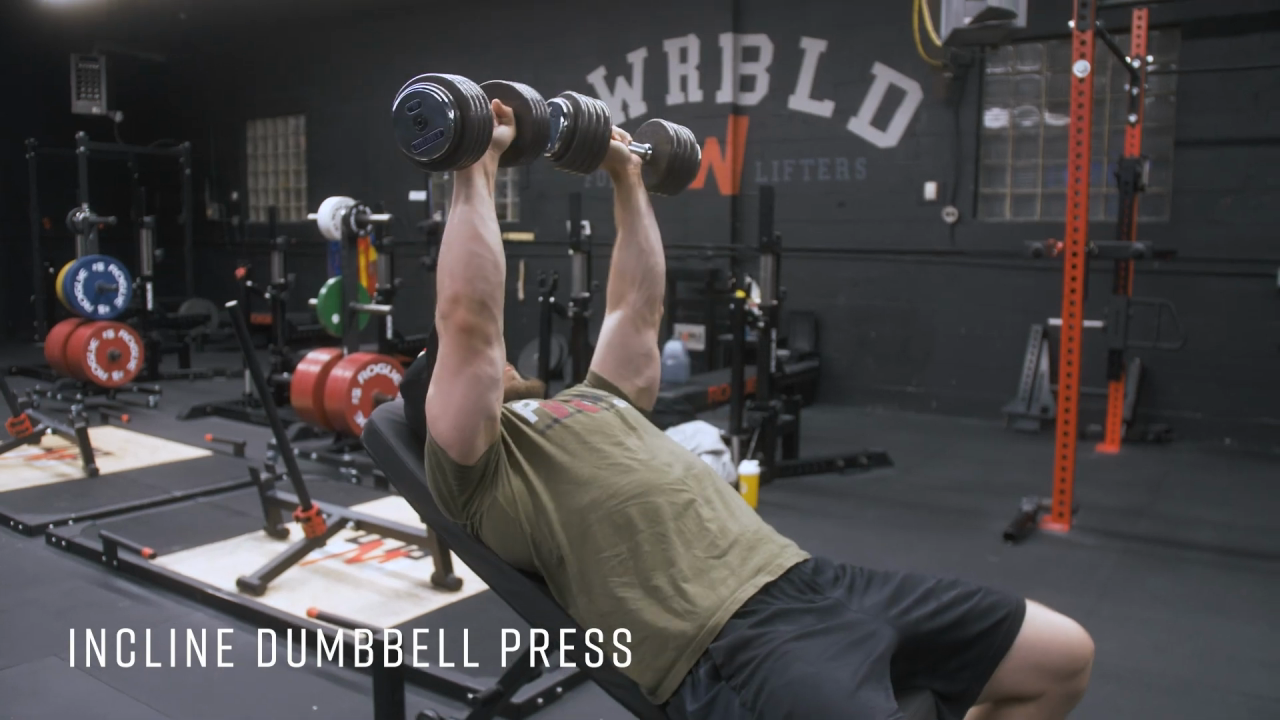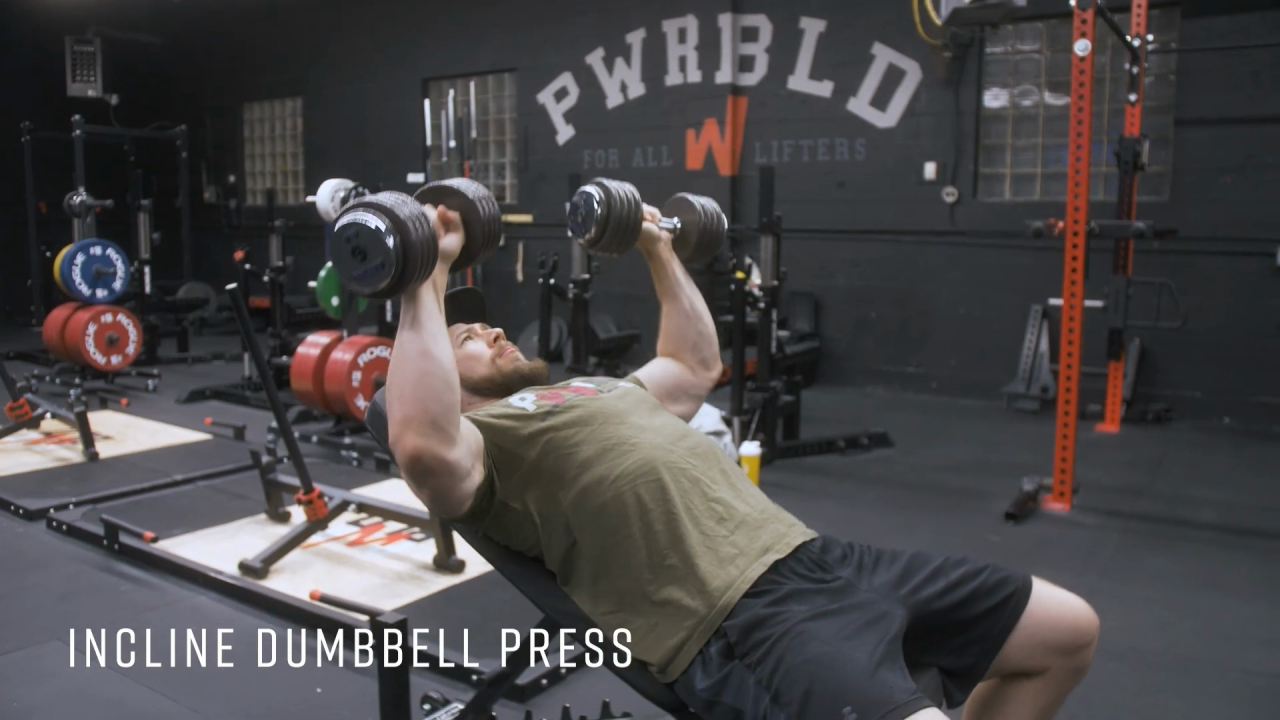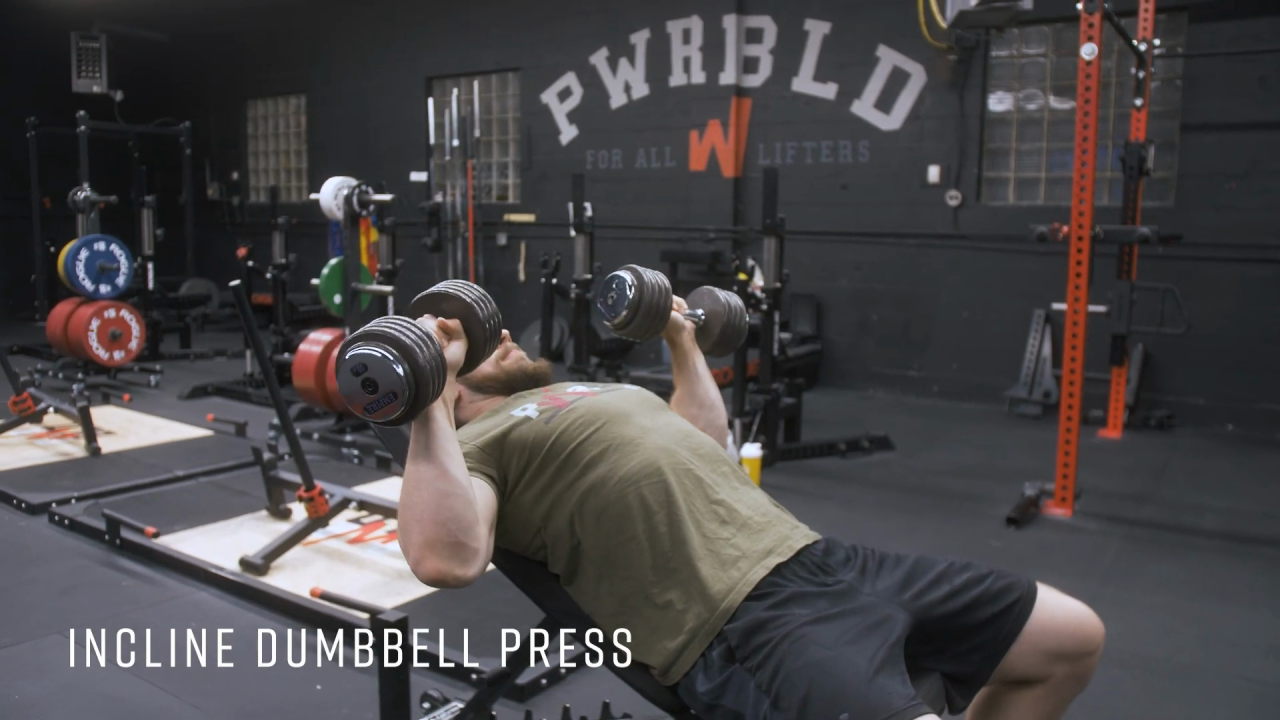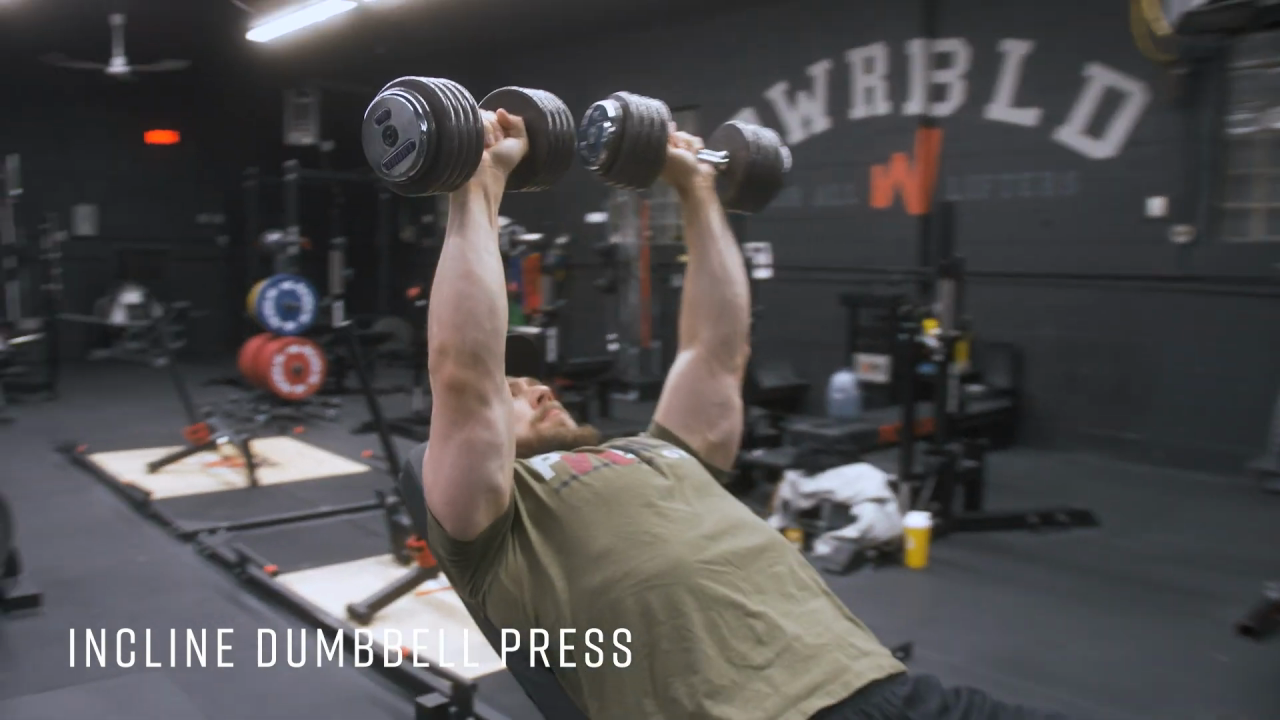
dt=1s
person 1, frame 1
left shoulder: (593, 407)
right shoulder: (480, 468)
left elbow: (637, 309)
right elbow: (466, 321)
left wrist: (628, 180)
right wrist: (477, 169)
left hip: (800, 580)
right hip: (728, 645)
left knee: (1063, 657)
person 1, frame 2
left shoulder: (594, 392)
right shoulder: (480, 441)
left elbow: (697, 365)
right elbow: (423, 446)
left wrist: (659, 252)
right wrist: (426, 283)
left hip: (807, 557)
right hip: (738, 624)
left knee: (1068, 632)
person 1, frame 3
left shoulder: (586, 397)
right shoulder: (475, 448)
right elbow: (447, 559)
left wrist: (682, 341)
right wrist: (432, 391)
left hip: (816, 562)
right hip: (742, 622)
left knee: (1072, 639)
person 1, frame 4
left shoulder: (666, 455)
right shoulder: (503, 520)
left elbow: (719, 349)
right elbow: (464, 377)
left wrist: (697, 194)
right wrist: (481, 183)
